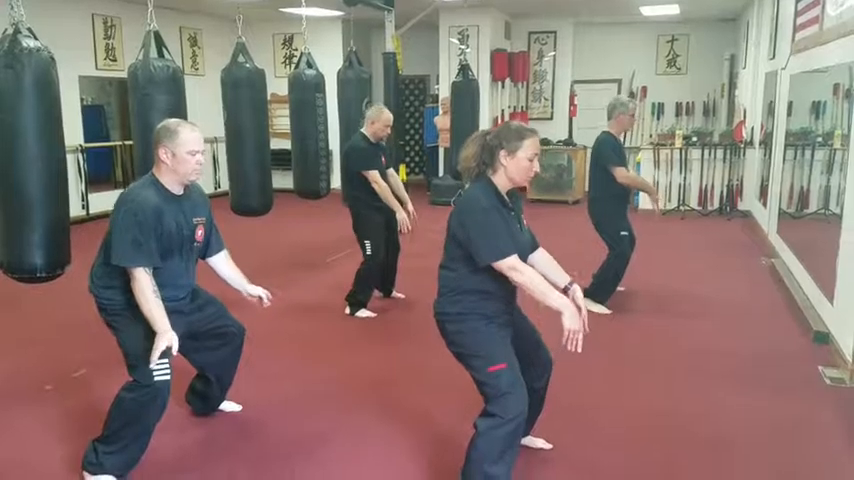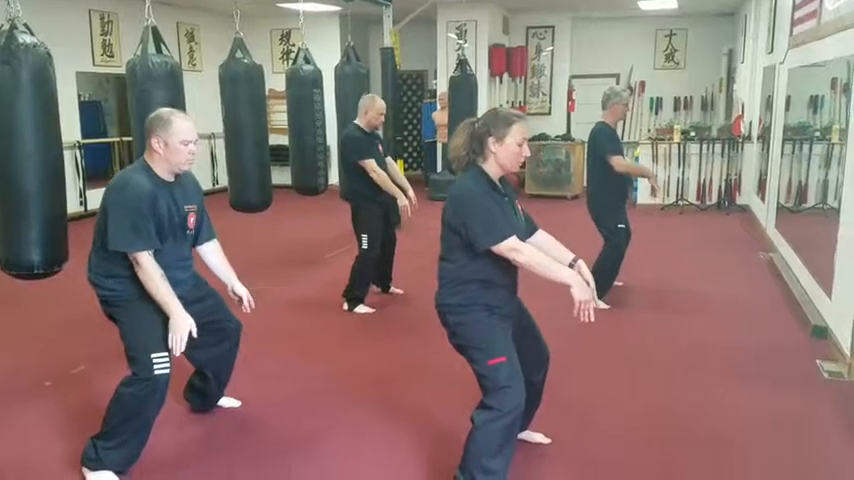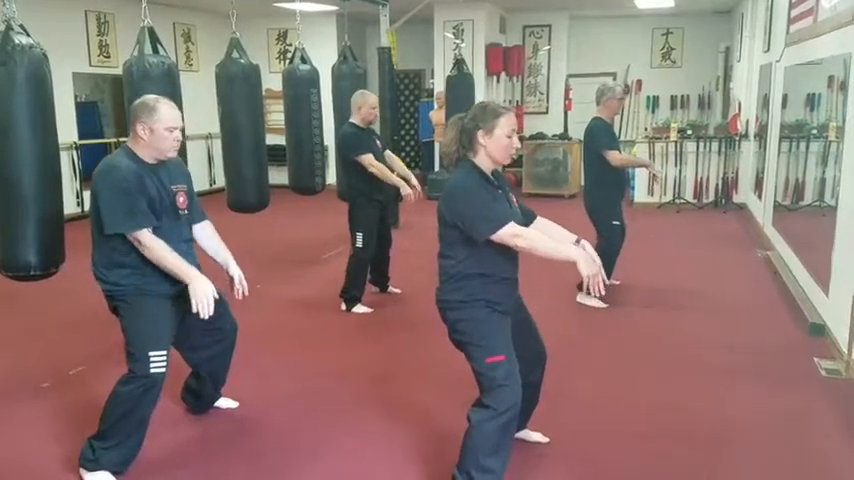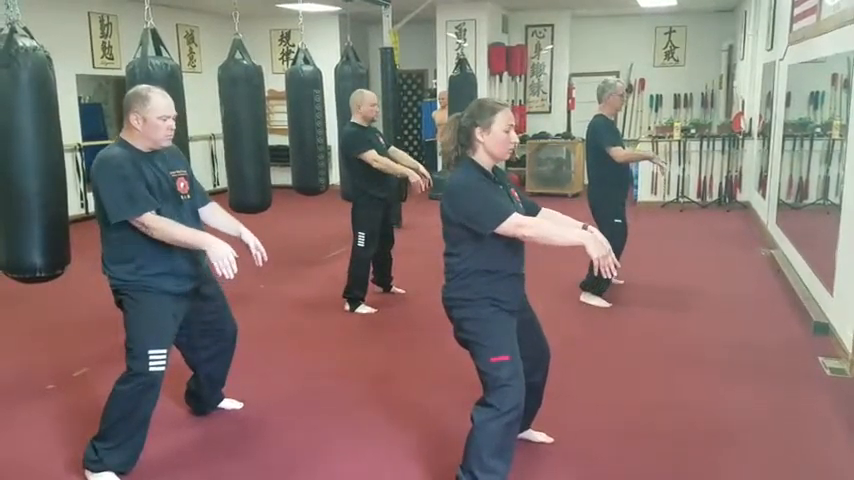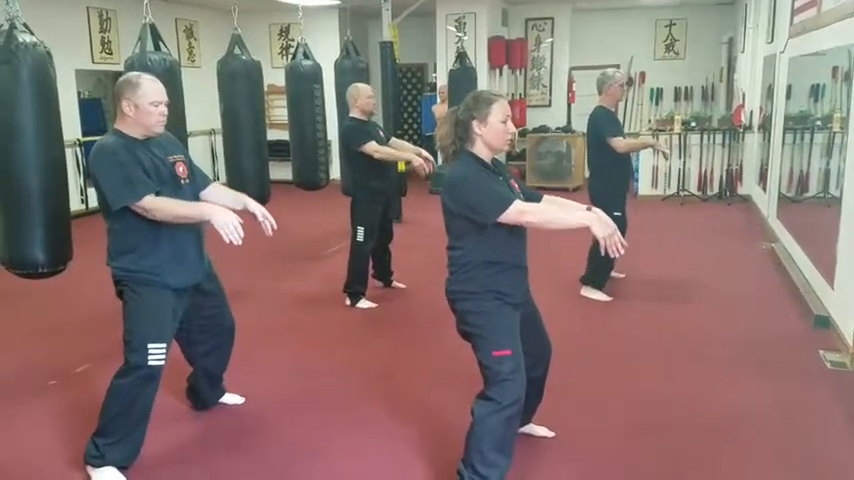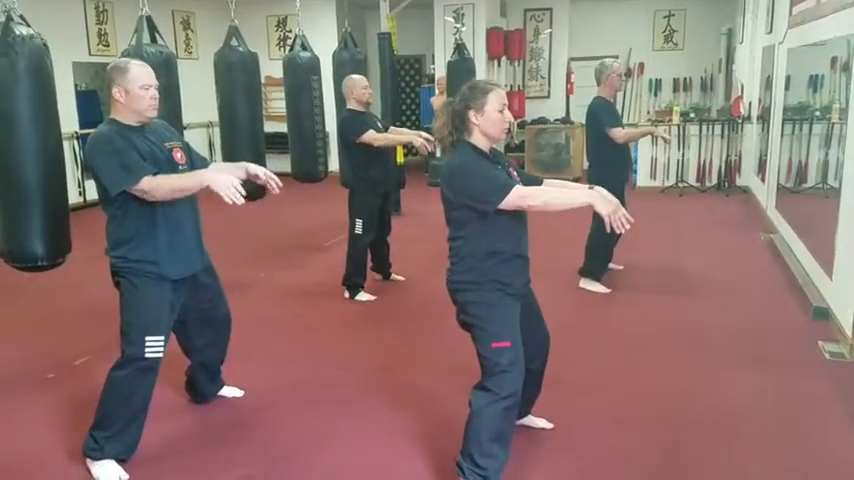
dt=0.3s
person 1, frame 1
left shoulder: (196, 196)
right shoulder: (140, 204)
left elbow: (215, 251)
right elbow: (139, 275)
left wrist: (245, 286)
right wrist: (163, 328)
left hip: (181, 294)
right hip: (127, 300)
left knee: (229, 333)
right knee: (153, 381)
left ankle: (205, 399)
person 1, frame 2
left shoulder: (188, 184)
right shoulder: (131, 189)
left elbow: (206, 241)
right elbow: (142, 260)
left wrist: (233, 282)
right wrist: (176, 313)
left hip: (180, 281)
right hip: (129, 290)
left knee: (226, 328)
right knee: (153, 373)
left ankle: (204, 395)
person 1, frame 3
left shoulder: (175, 168)
right shoulder: (116, 173)
left elbow: (199, 222)
right elbow: (143, 239)
left wrist: (229, 261)
right wrist: (193, 277)
left hip: (184, 277)
right hip: (137, 286)
left knee: (221, 330)
right knee: (148, 372)
left ankle: (202, 397)
person 1, frame 4
left shoulder: (172, 155)
right shoulder: (113, 163)
left elbow: (203, 206)
right elbow: (148, 222)
left wrist: (242, 231)
right wrist: (208, 242)
left hip: (191, 275)
right hip: (146, 284)
left knee: (220, 334)
right knee: (146, 370)
left ankle: (205, 398)
person 1, frame 5
left shoulder: (168, 142)
right shoulder: (109, 153)
left elbow: (204, 187)
right elbow: (149, 206)
left wrist: (244, 201)
right wrist: (209, 214)
left hip: (194, 267)
right hip: (147, 278)
left knee: (217, 330)
right knee: (143, 365)
left ankle: (207, 393)
person 1, frame 6
left shoulder: (164, 130)
right shoulder: (105, 142)
left elbow: (202, 168)
right elbow: (149, 188)
left wrist: (243, 169)
right wrist: (208, 178)
left hip: (191, 258)
right hip: (144, 269)
left knee: (214, 323)
right knee: (141, 357)
left ankle: (206, 385)
person 2, frame 1
left shoulder: (509, 199)
right shoulder: (476, 205)
left elbow: (534, 251)
right elbow: (513, 268)
left wrist: (571, 287)
right wrist: (563, 306)
left hip: (500, 307)
right hip: (469, 315)
left knee: (538, 366)
right knee: (508, 401)
left ankle: (516, 433)
person 2, frame 2
left shoulder: (501, 187)
right shoulder: (469, 194)
left elbow: (534, 234)
right elbow: (515, 251)
left wrist: (576, 262)
right wrist: (570, 279)
left hip: (501, 299)
right hip: (471, 307)
left knee: (535, 360)
right knee: (506, 394)
left ankle: (515, 428)
person 2, frame 3
left shoulder: (495, 180)
right shoulder: (463, 188)
left elbow: (534, 221)
right elbow: (516, 237)
left wrist: (579, 242)
right wrist: (577, 255)
left hip: (502, 295)
right hip: (471, 303)
left knee: (532, 359)
right knee: (502, 391)
left ankle: (513, 426)
person 2, frame 4
left shoulder: (496, 177)
right shoulder: (464, 186)
left elbow: (539, 213)
right elbow: (522, 227)
left wrist: (586, 228)
right wrist: (585, 239)
left hip: (507, 294)
right hip: (477, 302)
left knee: (535, 360)
right knee: (505, 390)
left ankle: (516, 427)
person 2, frame 5
left shoulder: (496, 170)
right shoulder: (464, 178)
left elbow: (541, 198)
right elbow: (525, 214)
left wrist: (590, 211)
right wrist: (589, 219)
left hip: (510, 287)
right hip: (481, 296)
left knee: (536, 354)
right knee: (505, 383)
left ankle: (518, 419)
person 2, frame 6
left shoulder: (494, 159)
right shoulder: (463, 168)
left elbow: (541, 184)
right elbow: (526, 199)
left wrist: (593, 189)
right wrist: (591, 197)
left hip: (510, 279)
right hip: (482, 286)
left knee: (535, 346)
right knee: (504, 374)
left ankle: (516, 411)
person 3, frame 1
left shoulder: (612, 141)
right shoulder: (606, 142)
left elbow: (625, 173)
right elbow: (622, 177)
left wrist: (646, 188)
right wrist: (650, 190)
left hip: (613, 206)
right hip: (604, 207)
left knee: (627, 243)
right knee: (621, 251)
left ankle: (605, 282)
right ankle: (592, 298)
person 3, frame 2
left shoulder: (608, 131)
right shoulder: (602, 132)
left elbow: (619, 164)
right elbow: (620, 165)
left wrist: (644, 173)
right wrist: (648, 174)
left hip: (611, 198)
right hip: (603, 199)
left knee: (622, 238)
right knee: (616, 243)
left ankle: (604, 277)
right ankle: (592, 292)
person 3, frame 3
left shoulder: (604, 126)
right shoulder: (597, 127)
left elbow: (614, 159)
right elbow: (615, 159)
left wrist: (640, 165)
right wrist: (645, 163)
left hip: (608, 194)
right hip: (600, 196)
left knee: (616, 236)
right knee: (609, 240)
left ankle: (601, 275)
right ankle: (586, 291)
person 3, frame 4
left shoulder: (607, 123)
right shoulder: (599, 125)
right elbow: (619, 155)
left wrist: (641, 162)
right wrist: (650, 155)
left hip: (612, 192)
right hip: (604, 193)
left knee: (618, 235)
right knee: (611, 239)
left ankle: (604, 274)
right ankle: (590, 290)
person 3, frame 5
left shoulder: (608, 114)
right shoulder: (600, 116)
right elbow: (620, 145)
left wrist: (639, 155)
right wrist: (651, 143)
left hip: (613, 183)
right hip: (604, 185)
left knee: (617, 229)
left ankle: (604, 269)
right ankle: (590, 284)
person 3, frame 6
left shoulder: (606, 105)
right shoulder: (599, 106)
right elbow: (620, 136)
right wrist: (651, 130)
left hip: (612, 174)
right hip: (604, 175)
right knee: (604, 223)
left ankle: (602, 260)
right ankle: (589, 275)
person 4, frame 1
left shoulder: (377, 145)
right shoulder: (358, 147)
left elbow: (391, 175)
right elbow: (376, 182)
left wrist: (407, 202)
right wrist: (398, 210)
left hip: (381, 206)
right hip: (365, 209)
left knee: (392, 247)
right knee: (374, 256)
left ankle: (385, 288)
right ankle: (355, 304)
person 4, frame 2
left shoulder: (373, 136)
right shoulder: (352, 137)
left elbow: (389, 163)
right elbow: (374, 171)
left wrist: (408, 189)
right wrist: (399, 196)
left hip: (381, 199)
right hip: (364, 202)
left knee: (388, 242)
right knee: (369, 250)
left ankle: (382, 283)
right ankle: (352, 300)
person 4, frame 3
left shoulder: (370, 132)
right shoulder: (349, 135)
left elbow: (389, 156)
right elbow: (372, 165)
left wrist: (410, 176)
right wrist: (401, 185)
left hip: (379, 198)
right hip: (362, 201)
left knee: (383, 243)
right knee: (363, 249)
left ankle: (380, 283)
right ankle: (350, 300)
person 4, frame 4
left shoulder: (372, 131)
right shoulder: (351, 134)
left elbow: (394, 152)
right elbow: (376, 161)
left wrist: (418, 166)
right wrist: (408, 173)
left hip: (383, 198)
right hip: (367, 200)
left knee: (385, 243)
right knee: (364, 248)
left ankle: (383, 282)
right ankle: (353, 300)
person 4, frame 5
left shoulder: (372, 125)
right shoulder: (351, 128)
left elbow: (394, 142)
right elbow: (377, 152)
left wrist: (419, 151)
right wrist: (410, 158)
left hip: (382, 192)
right hip: (366, 195)
left knee: (384, 237)
right knee: (363, 243)
left ankle: (384, 277)
right ankle: (354, 295)
person 4, frame 6
left shoulder: (370, 116)
right shoulder: (348, 120)
left elbow: (392, 130)
right elbow: (376, 140)
left wrist: (417, 133)
right wrist: (411, 139)
left hip: (381, 184)
right hip: (364, 187)
left knee: (381, 230)
right knee: (361, 235)
left ankle: (383, 270)
right ankle: (353, 287)
